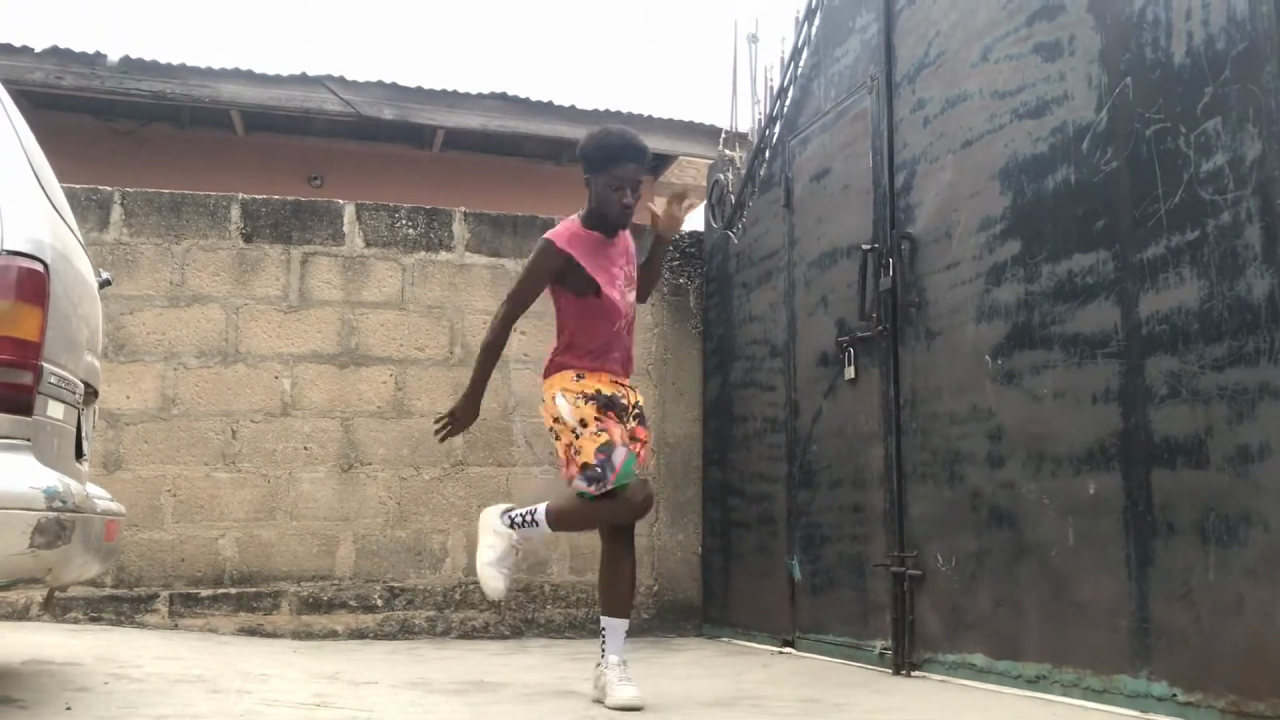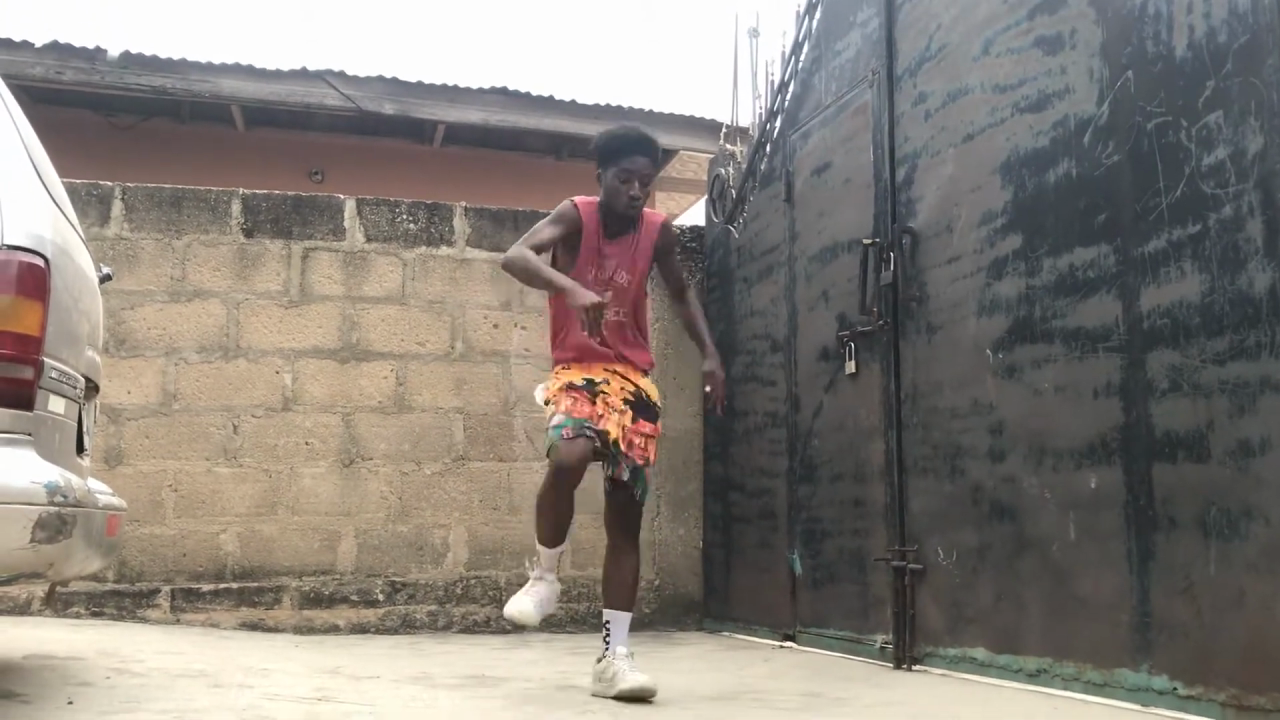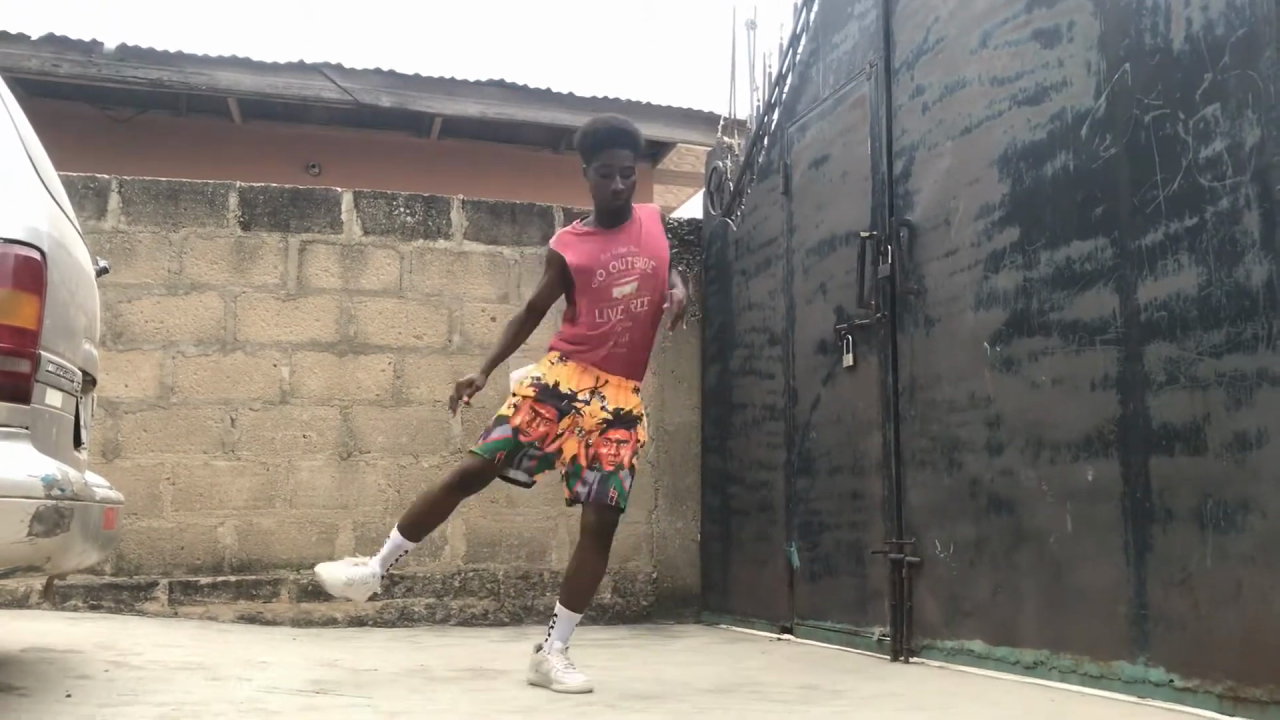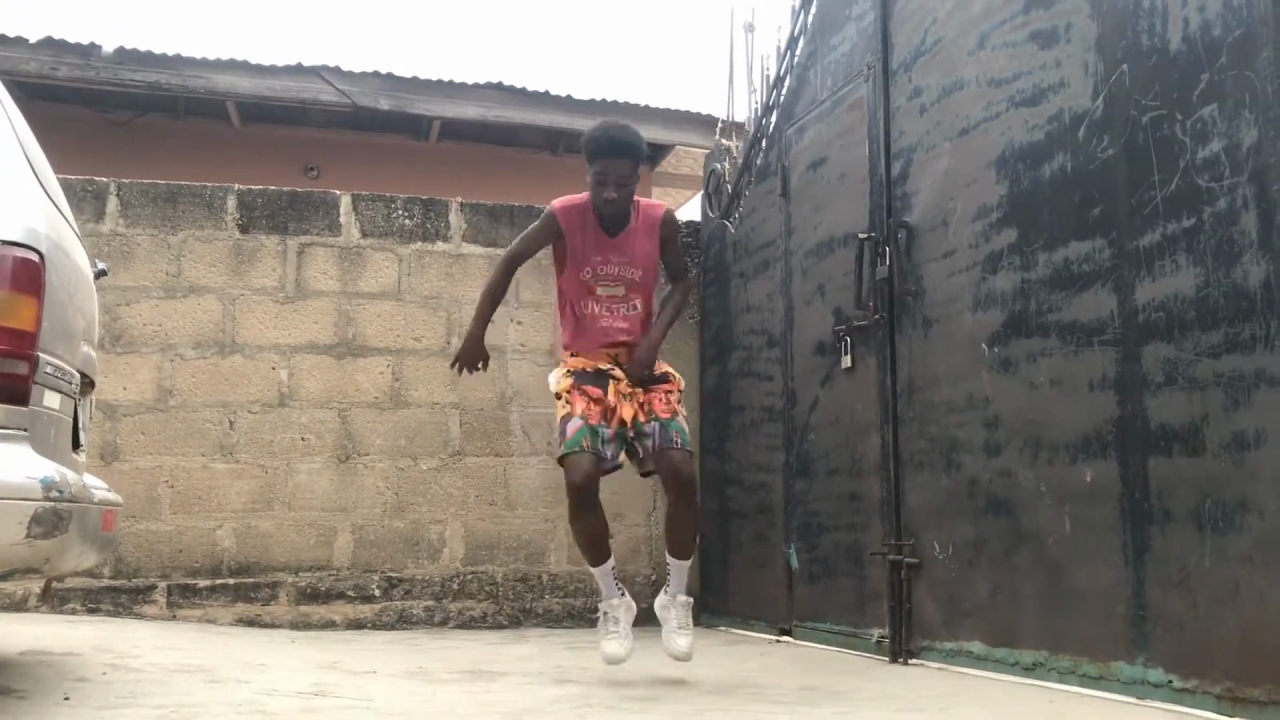
dt=0.5s
person 1, frame 1
left shoulder: (627, 228)
right shoulder: (562, 245)
right elbow: (506, 317)
left wrist: (663, 237)
right wrist: (471, 397)
left hip: (616, 391)
right hip: (578, 389)
left knee: (617, 524)
right knee: (629, 497)
left ankle: (611, 662)
right ankle: (512, 523)
person 1, frame 2
left shoulder: (658, 230)
right shoulder: (574, 215)
left elbow: (680, 291)
right elbow: (516, 256)
left wrist: (710, 355)
right wrist: (572, 289)
left hip: (634, 383)
right hip: (577, 376)
left knee: (625, 518)
right knee: (568, 459)
left ankle: (614, 657)
right ankle: (544, 575)
person 1, frame 3
left shoulder: (653, 220)
right shoulder: (566, 243)
left elbow: (670, 273)
right elbow: (534, 310)
left wrist: (680, 294)
right wrist: (483, 370)
left hip: (619, 397)
right hip: (560, 380)
left knee: (603, 519)
right knee: (467, 475)
left ankle: (554, 649)
right ankle: (375, 568)
person 1, frame 4
left shoulder: (660, 220)
right shoulder: (565, 214)
left elbow: (681, 282)
right elbow: (510, 261)
left wrist: (654, 339)
right wrist: (475, 333)
left hip: (643, 370)
right hip: (586, 372)
left knee: (682, 473)
right knee: (579, 477)
left ankle: (675, 596)
right ankle: (612, 600)
